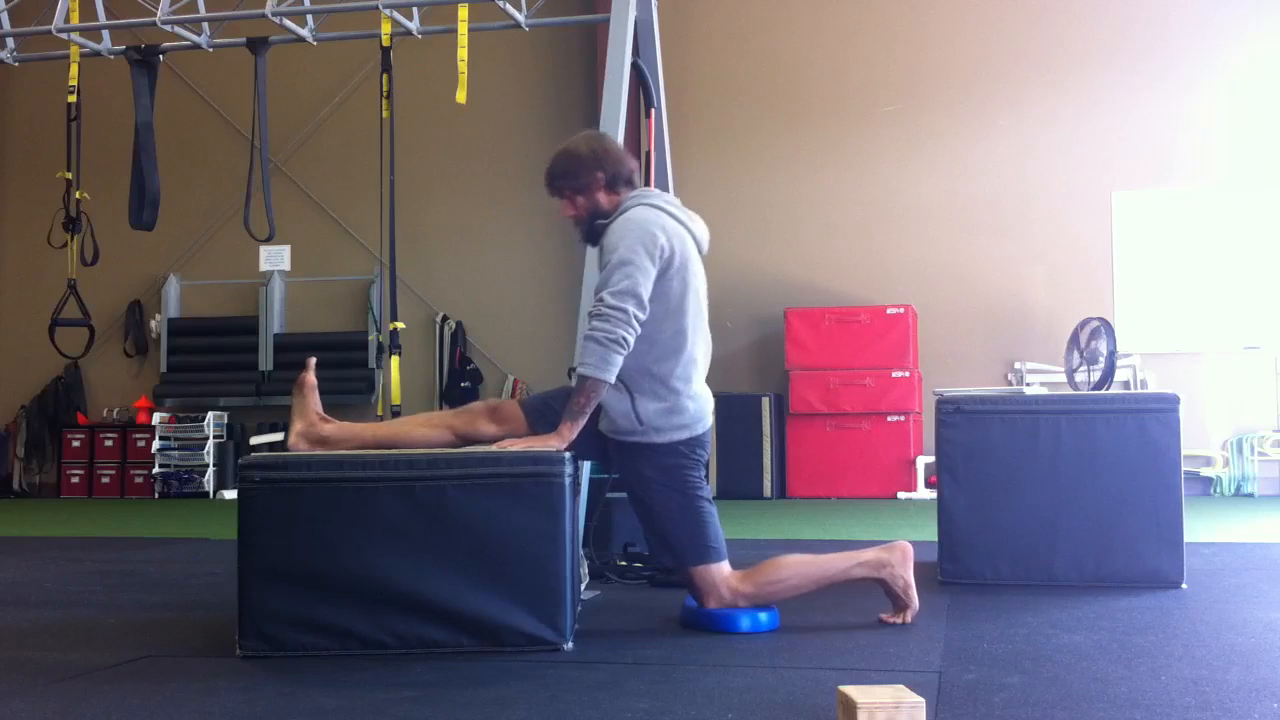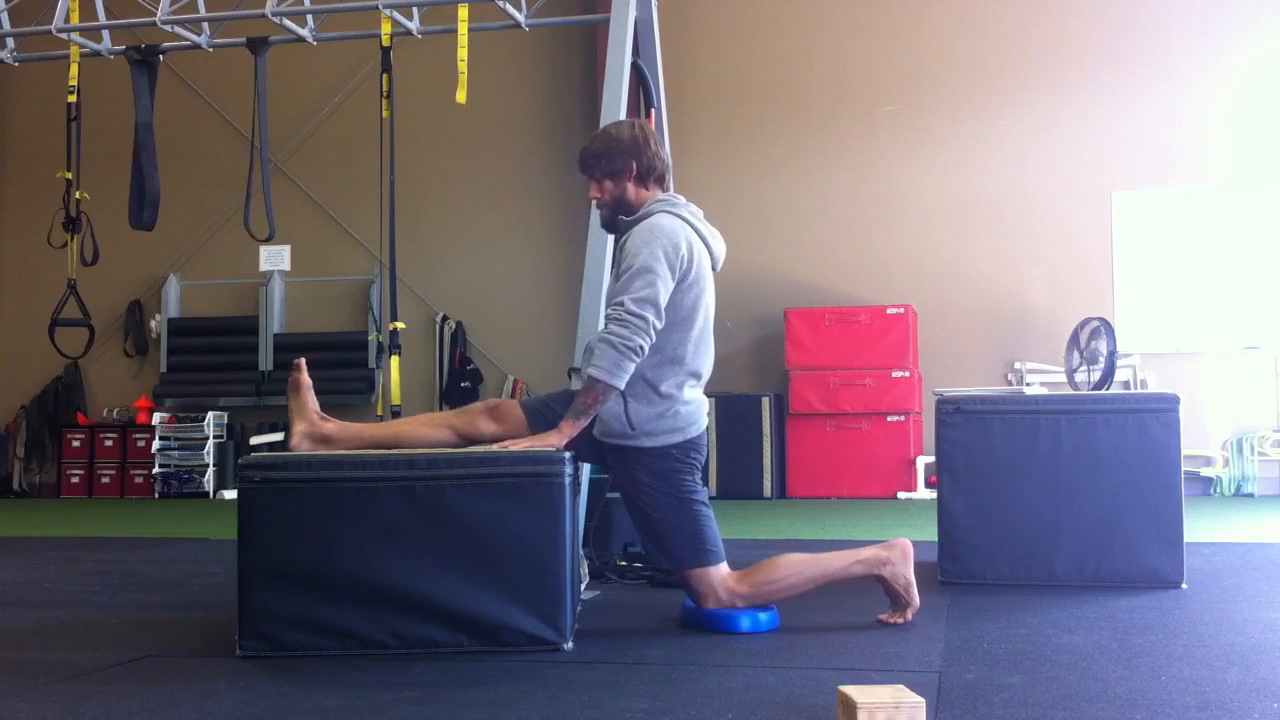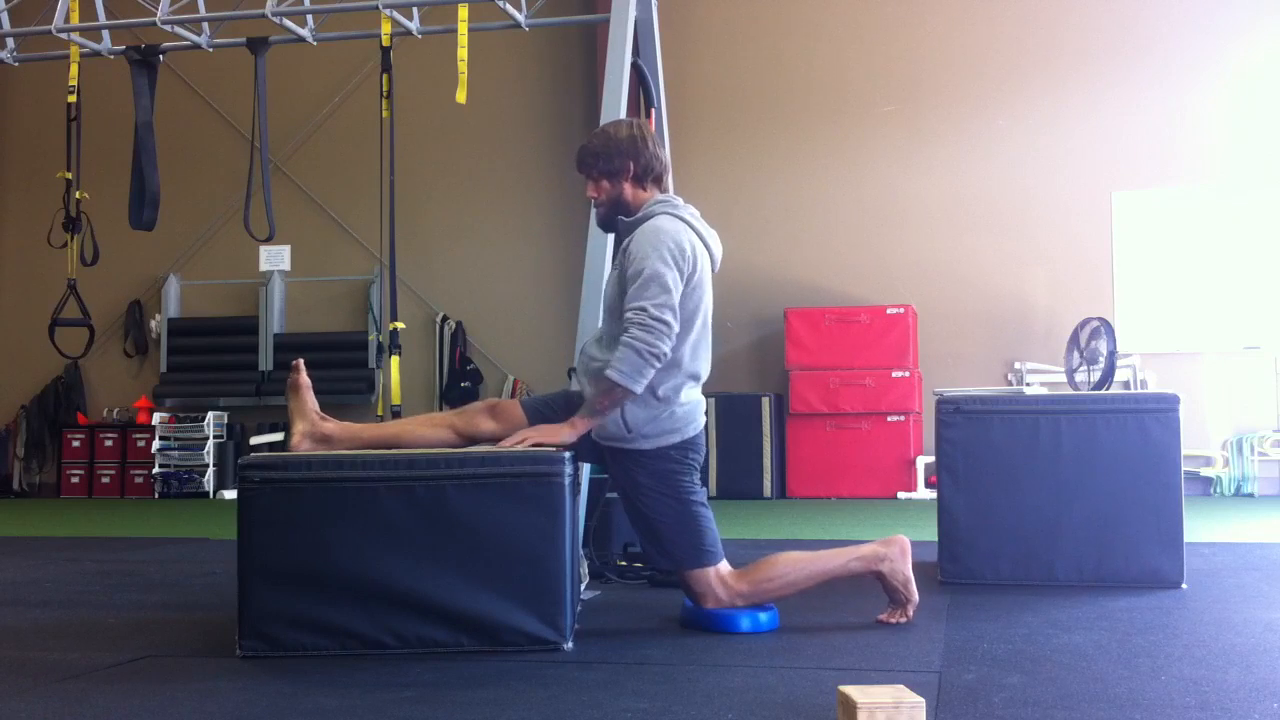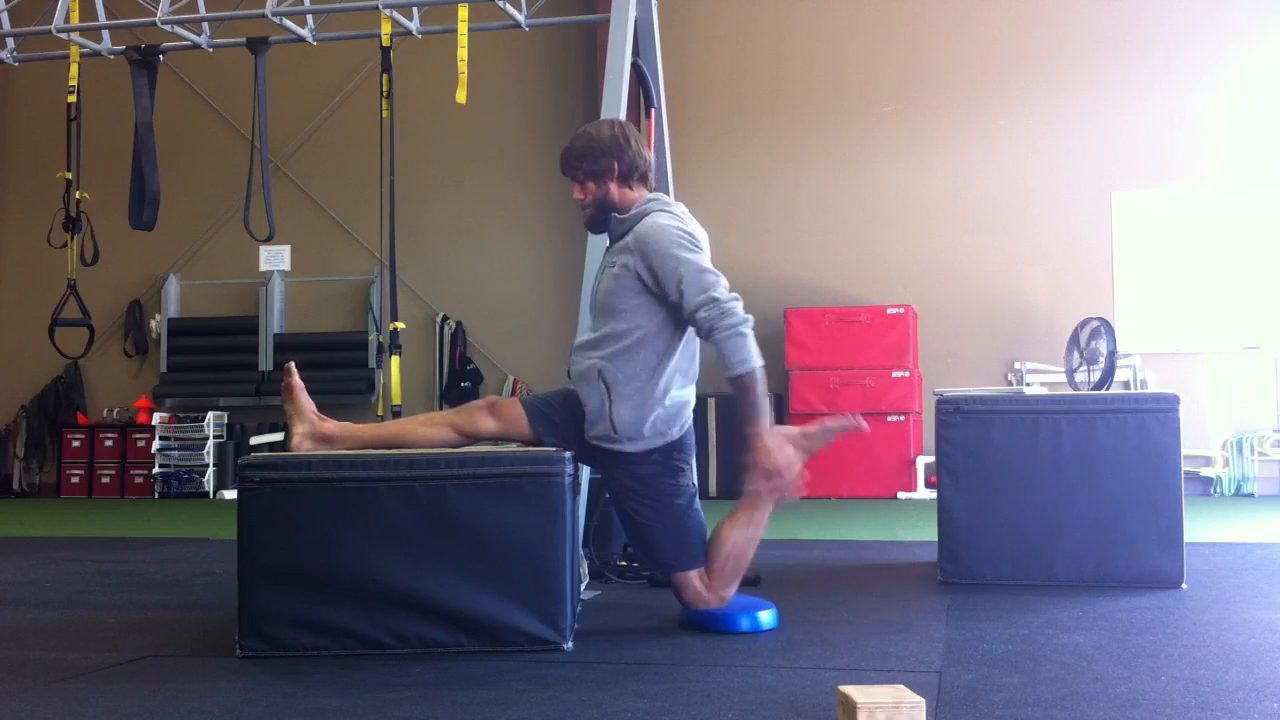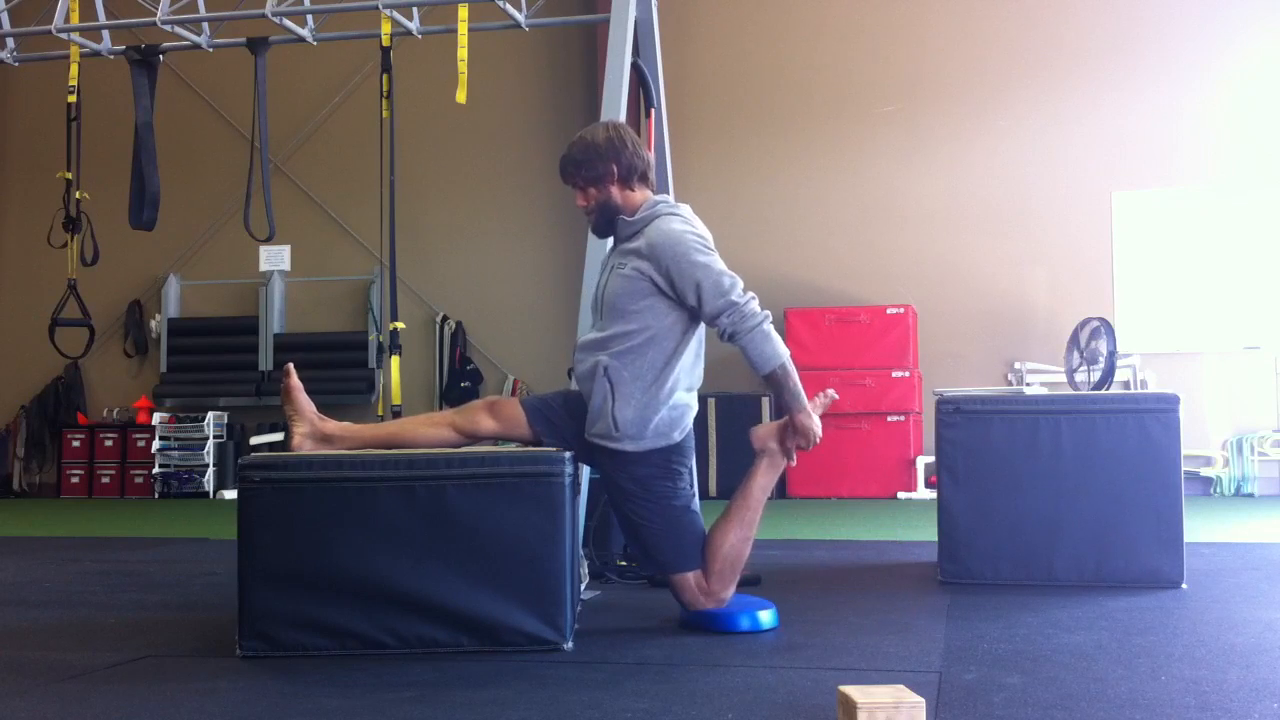
dt=0.5s
person 1, frame 1
left shoulder: (635, 228)
right shoulder: (653, 223)
left elbow: (608, 336)
left wrist: (563, 431)
left hip: (655, 429)
right hip: (640, 410)
left knee: (721, 594)
right knee: (487, 417)
left ankle: (883, 562)
right ankle: (325, 433)
person 1, frame 2
left shoulder: (657, 233)
right shoulder: (666, 228)
left elbow: (622, 343)
left wrist: (562, 431)
left hip: (651, 433)
right hip: (638, 416)
left knee: (720, 594)
right knee: (484, 418)
left ankle: (881, 558)
right ankle: (328, 434)
person 1, frame 3
left shoulder: (658, 235)
right shoulder: (658, 230)
left elbow: (647, 349)
left wrist: (580, 425)
right wrist: (584, 416)
left hip: (648, 434)
right hip: (624, 417)
left knee: (722, 594)
right knee: (486, 417)
left ankle: (879, 557)
right ankle: (328, 434)
person 1, frame 4
left shoulder: (659, 232)
right shoulder: (634, 233)
left elbow: (730, 326)
left wrist: (760, 437)
left hip: (642, 438)
right hip: (598, 412)
left knee: (708, 595)
right knee: (483, 417)
right ankle: (327, 435)
person 1, frame 5
left shoulder: (669, 235)
right shoulder: (631, 239)
left elbow: (746, 320)
left wrist: (798, 412)
left hip: (643, 437)
right hip: (600, 412)
left knee: (707, 594)
right knee: (486, 416)
right ankle: (331, 436)
